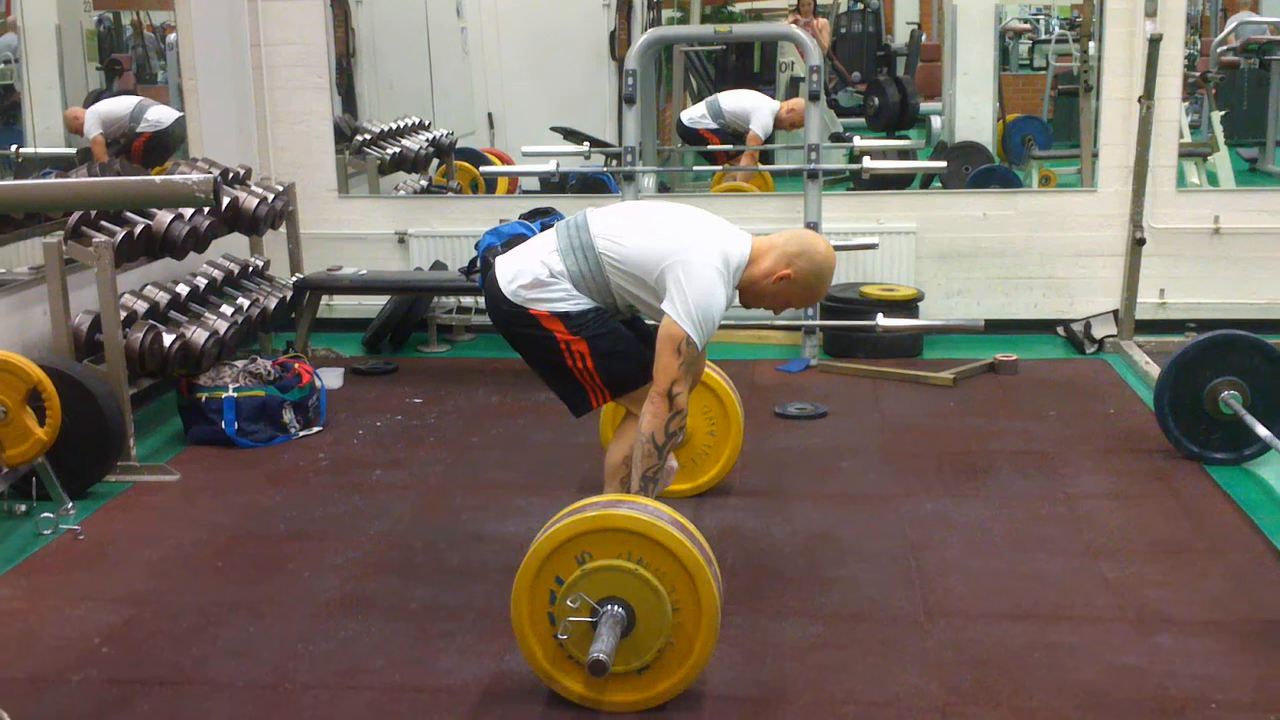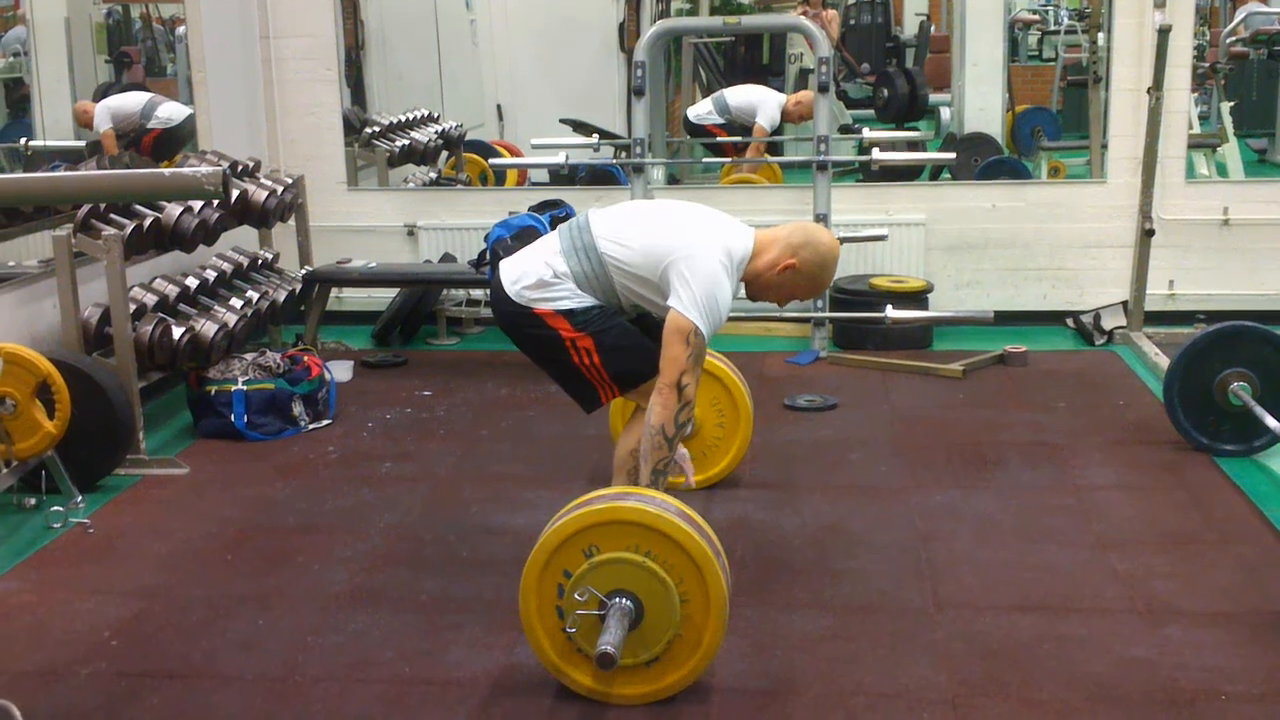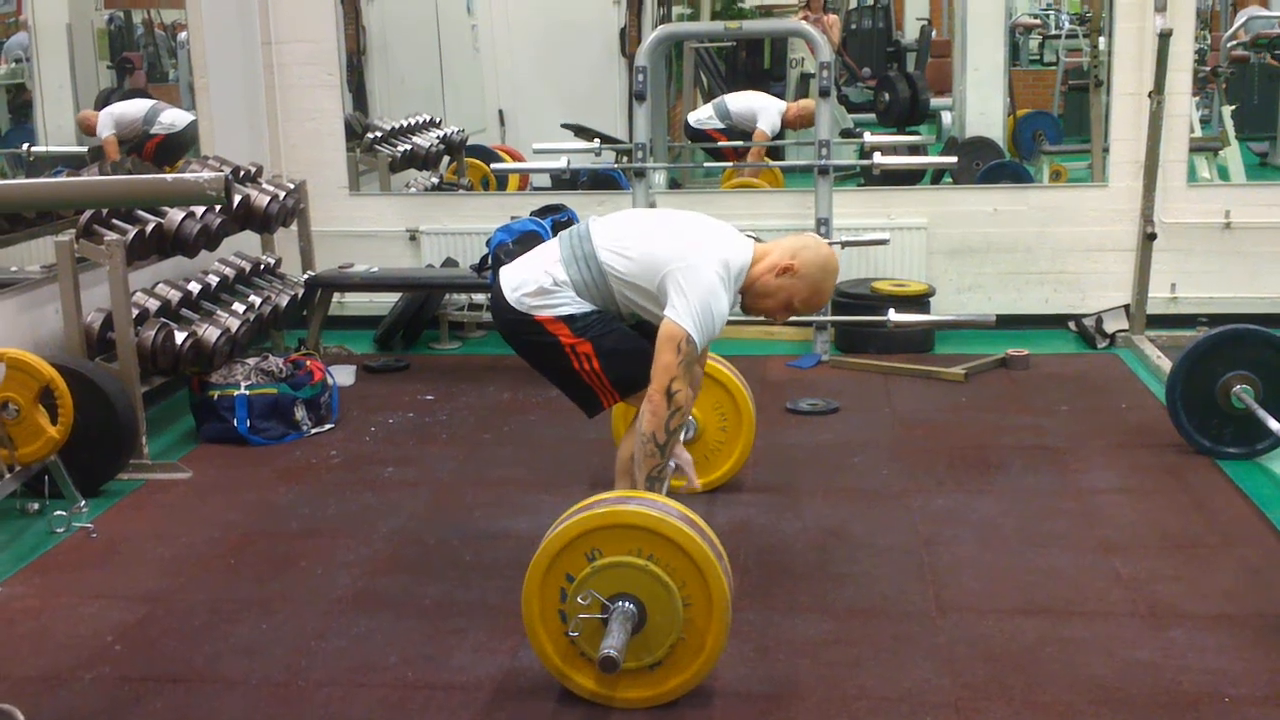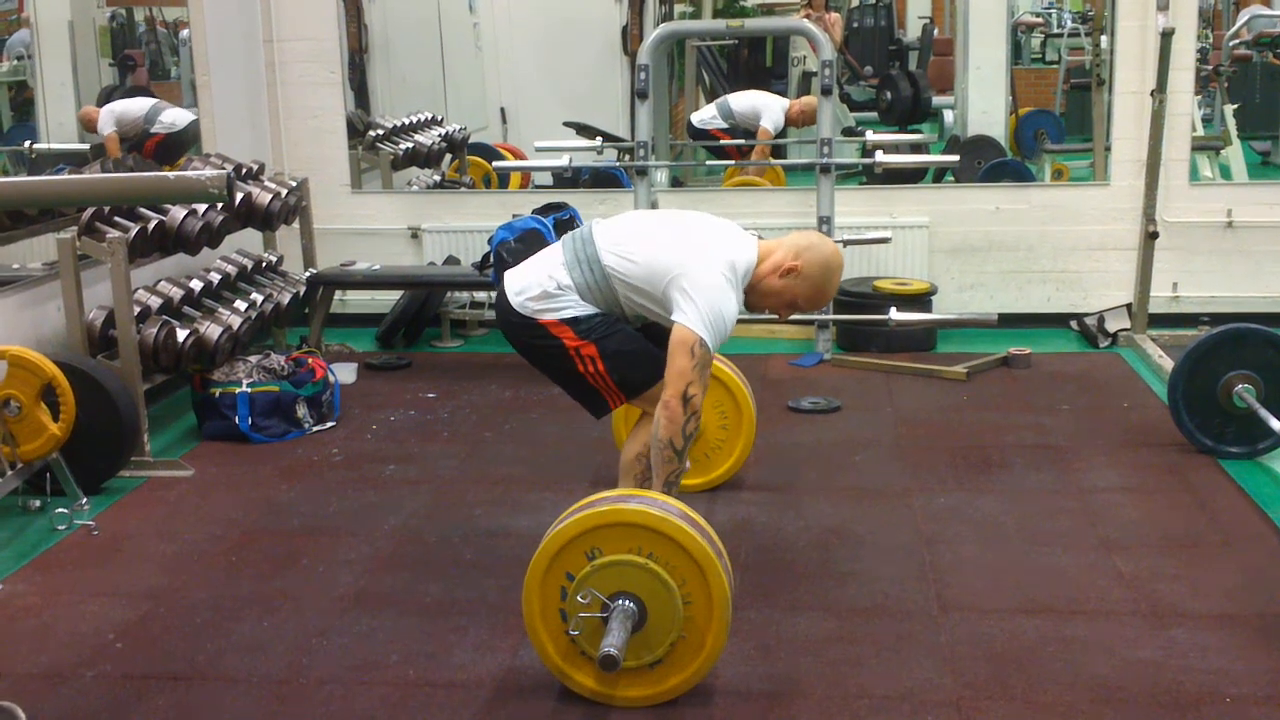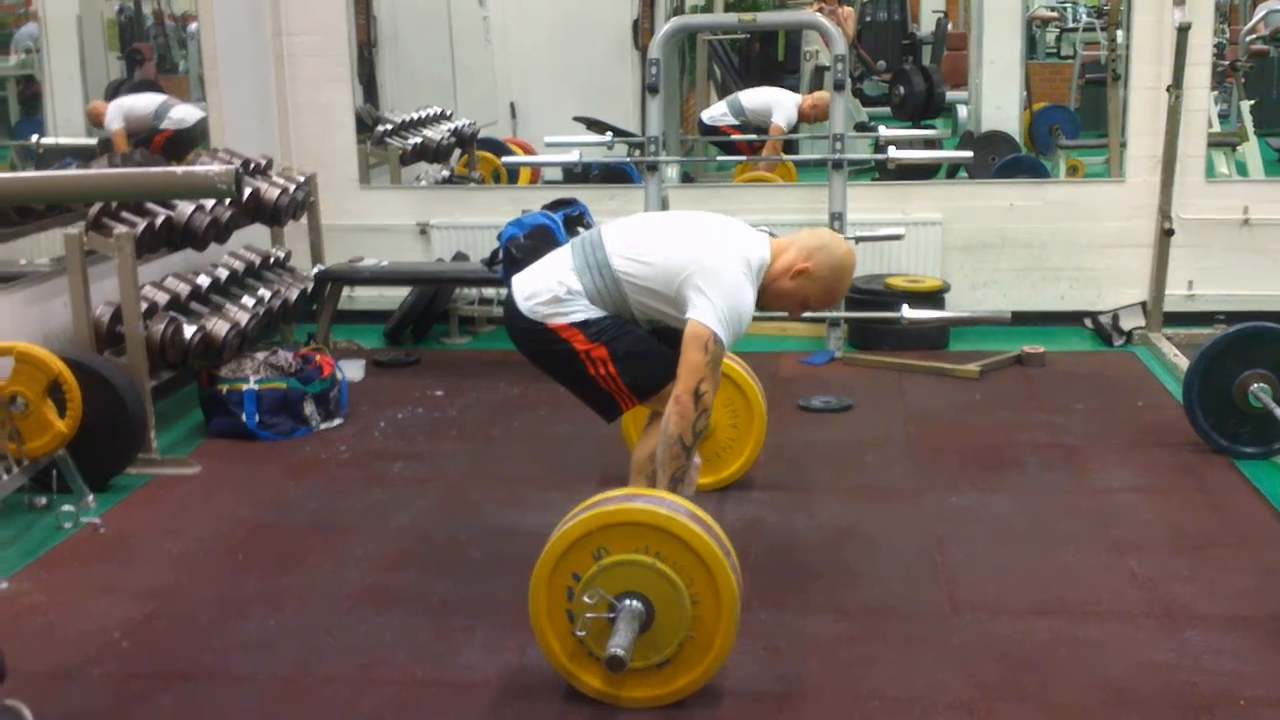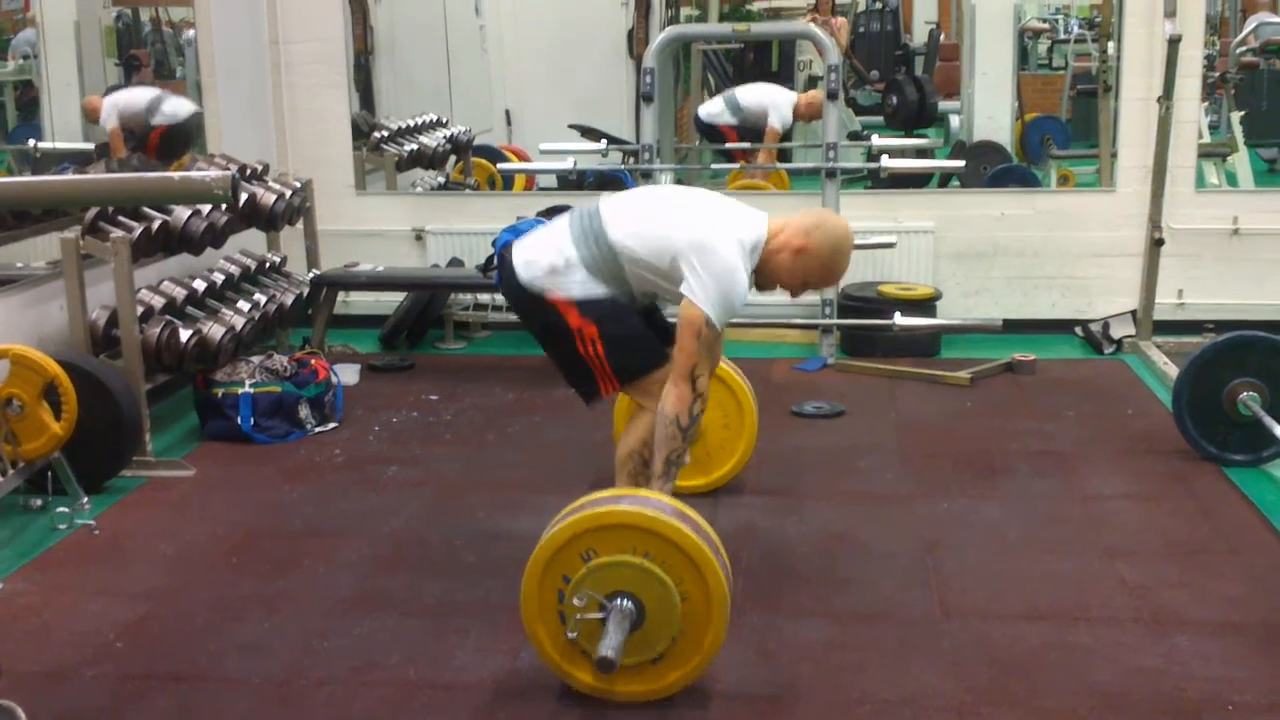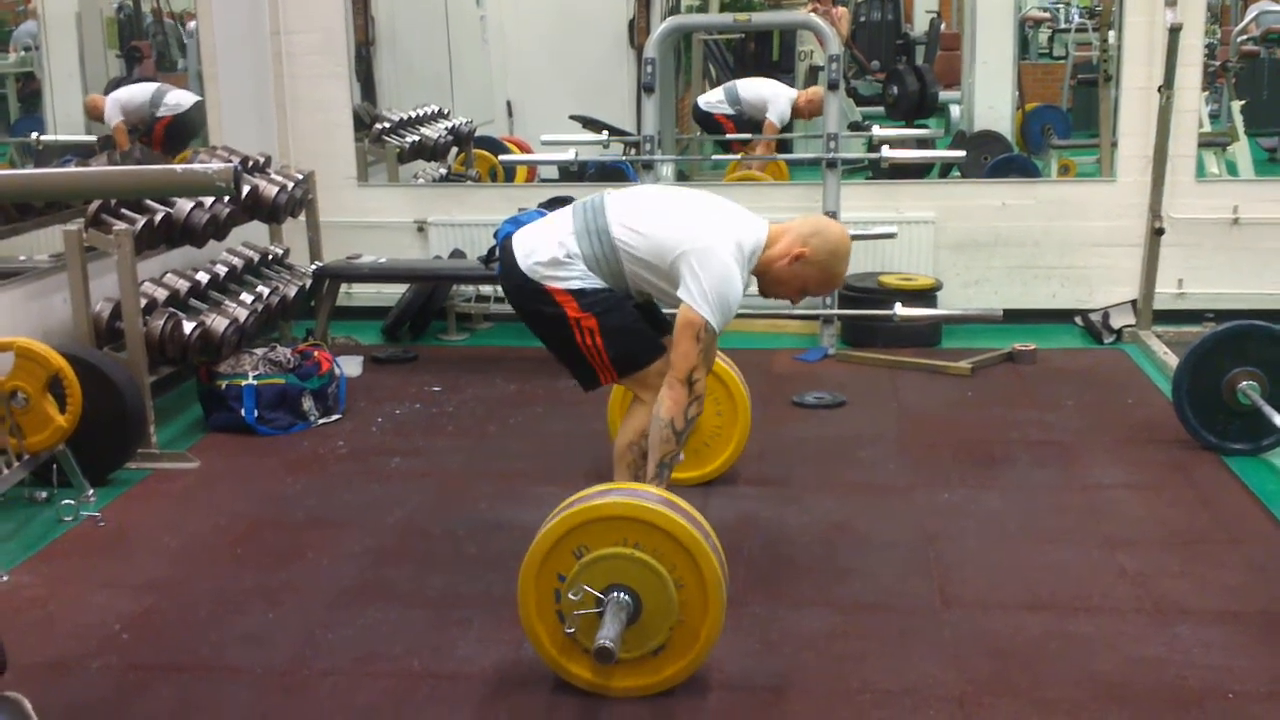
dt=0.4s
person 1, frame 1
left shoulder: (723, 247)
right shoulder: (706, 279)
left elbow: (681, 368)
right elbow: (666, 396)
left wrist: (661, 447)
left hip: (535, 275)
right hip: (531, 291)
right knee: (646, 403)
person 1, frame 2
left shoulder: (726, 241)
right shoulder: (712, 274)
right elbow: (673, 390)
left wrist: (668, 441)
left hip: (542, 277)
right hip: (536, 293)
left knee: (678, 369)
right knee: (657, 397)
person 1, frame 3
left shoulder: (726, 252)
right shoulder: (709, 283)
right elbow: (663, 397)
left wrist: (671, 441)
left hip: (545, 282)
right hip: (536, 299)
left knee: (684, 378)
right knee: (667, 397)
person 1, frame 4
left shoulder: (732, 249)
right shoulder: (715, 286)
right elbow: (677, 403)
left hip: (551, 285)
right hip: (540, 303)
left knee: (688, 377)
right knee: (662, 404)
person 1, frame 5
left shoulder: (743, 247)
right shoulder: (732, 285)
right elbow: (688, 400)
left hip: (557, 288)
right hip: (549, 308)
left knee: (694, 378)
right knee: (676, 399)
person 1, frame 6
left shoulder: (739, 228)
right shoulder: (725, 263)
left elbow: (703, 339)
right elbow: (686, 383)
right wrist: (660, 493)
left hip: (558, 261)
right hip: (549, 275)
right knee: (659, 397)
person 1, frame 7
left shoulder: (740, 232)
right shoulder: (722, 267)
right elbow: (682, 384)
right wrist: (653, 491)
left hip: (555, 249)
right hip: (546, 267)
left knee: (670, 361)
right knee: (655, 388)
